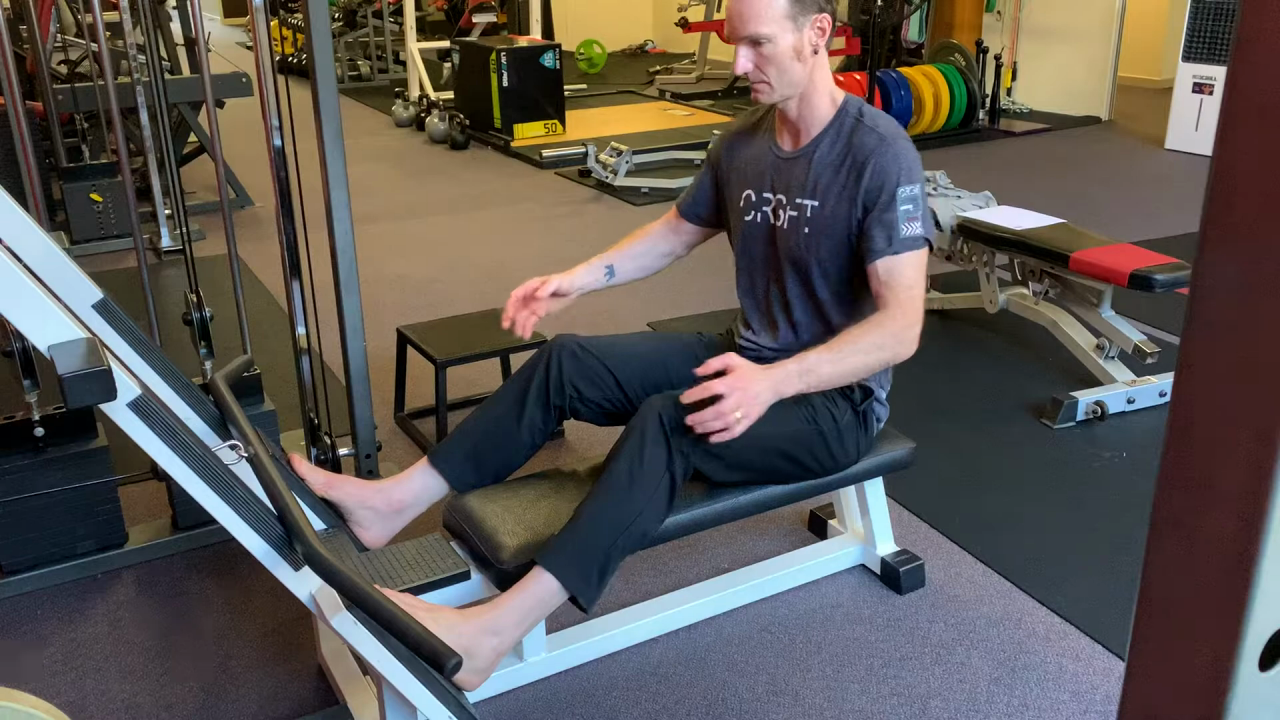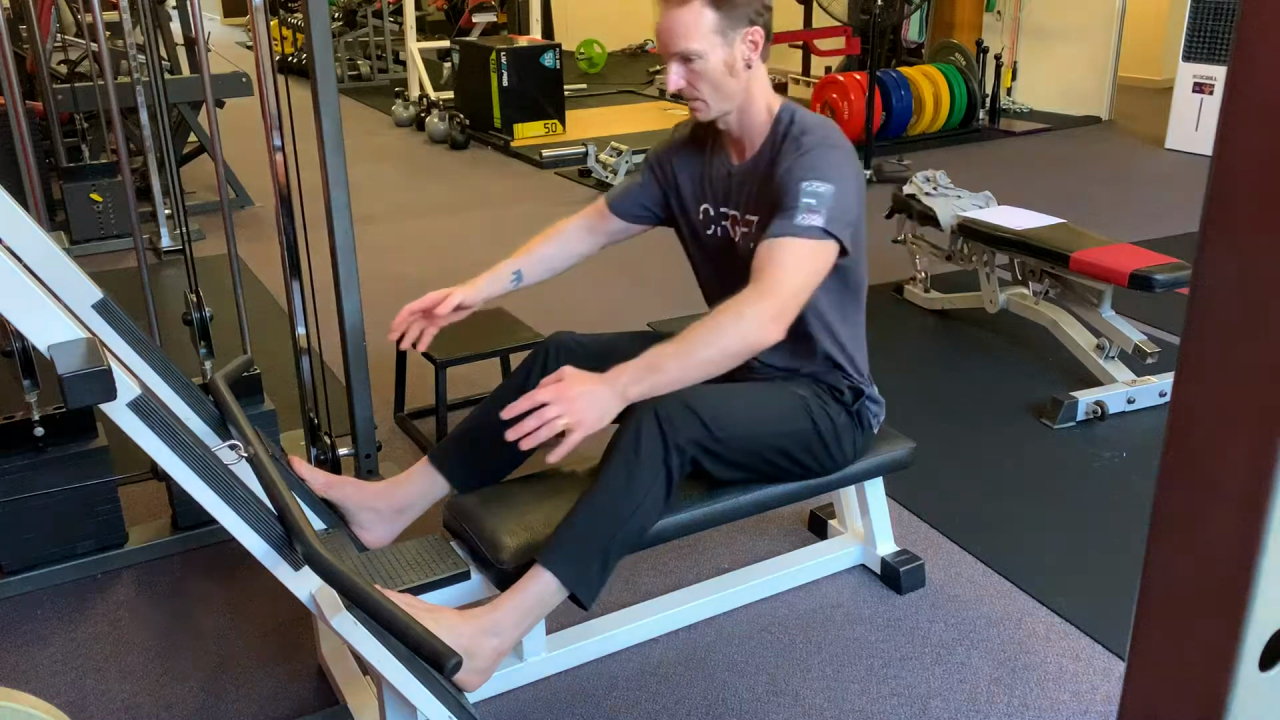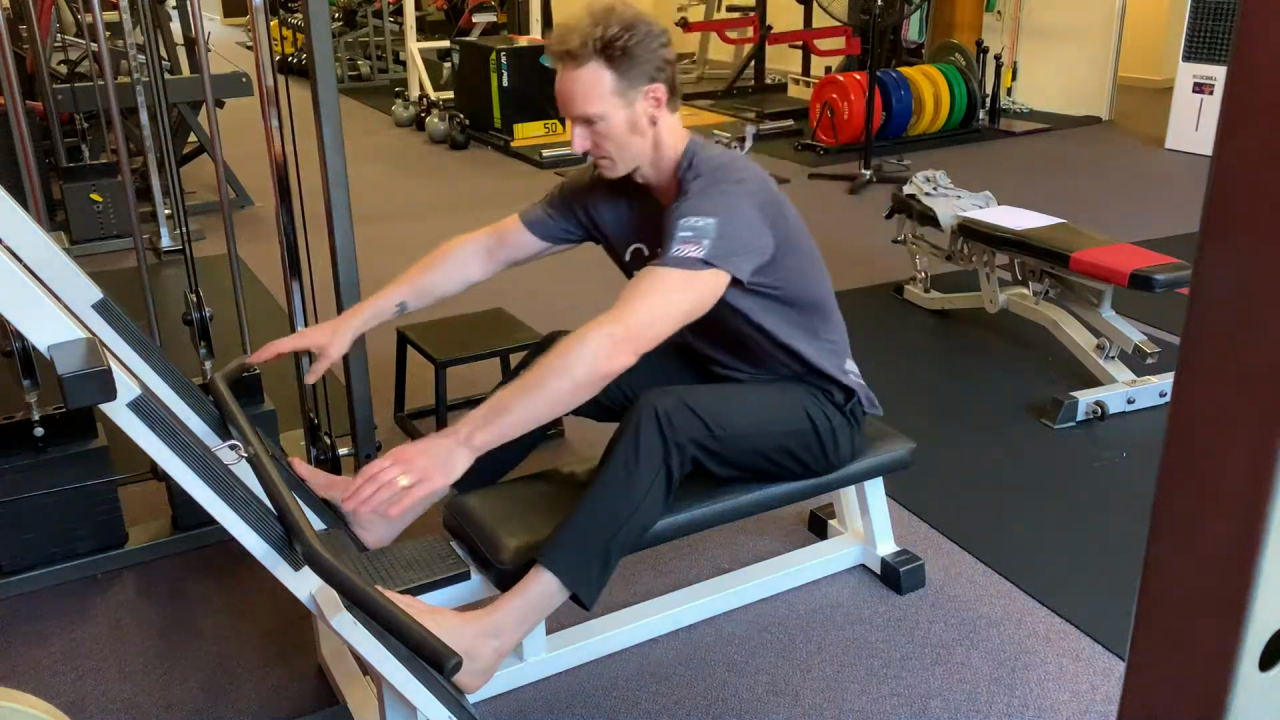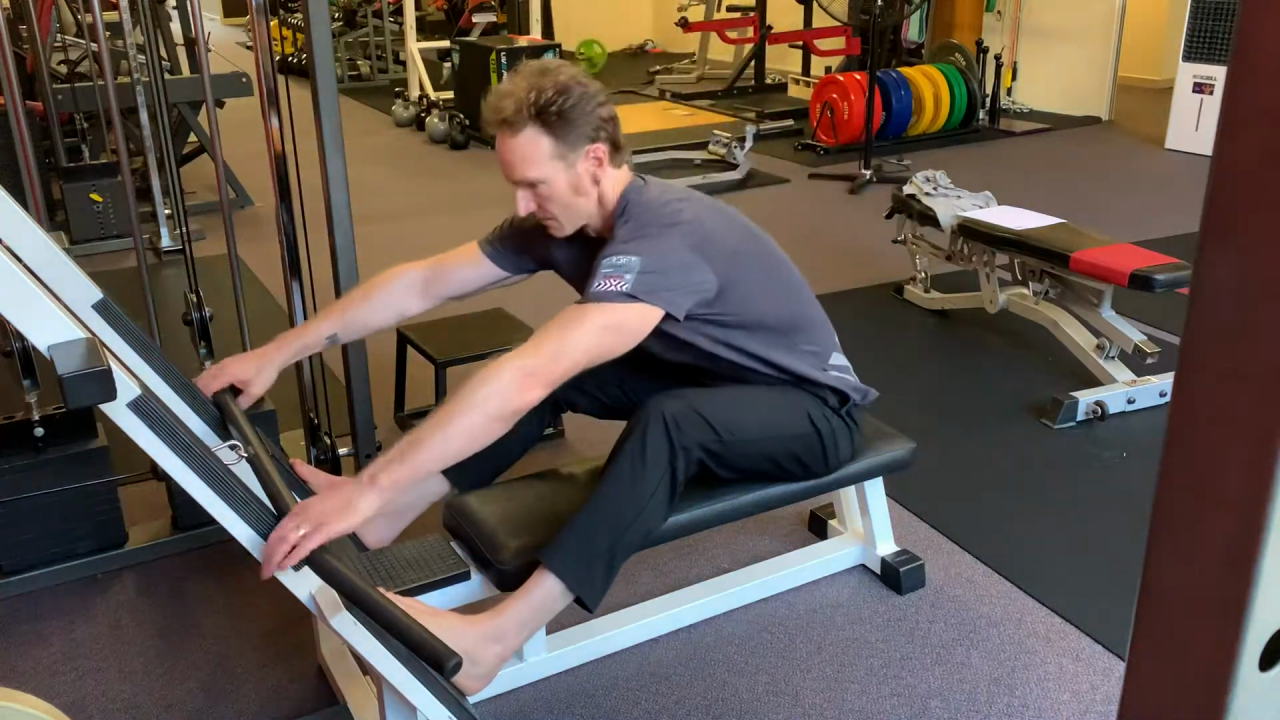
dt=0.3s
person 1, frame 1
left shoulder: (878, 155)
right shoulder: (744, 143)
left elbow: (899, 326)
right elbow: (676, 231)
left wrist: (775, 381)
right wrist: (576, 279)
left hip: (833, 399)
right hip: (750, 359)
left knee: (667, 422)
right knee: (567, 362)
left ankle: (497, 629)
right ankle: (394, 500)
person 1, frame 2
left shoulder: (812, 156)
right shoulder: (687, 152)
left elbow: (768, 315)
right elbow: (587, 228)
left wrist: (613, 391)
right wrist: (478, 288)
left hip: (824, 401)
right hip: (736, 366)
left knee: (665, 416)
right knee: (564, 357)
left ankle: (495, 629)
right ankle: (392, 502)
person 1, frame 3
left shoulder: (722, 196)
right shoulder: (608, 185)
left elbow: (618, 343)
right elbow: (486, 248)
left wrist: (459, 445)
right wrist: (352, 322)
left hip: (812, 406)
right hip: (719, 370)
left knee: (664, 417)
right knee: (557, 361)
left ankle: (493, 632)
right ankle: (384, 509)
person 1, frame 4
left shoulder: (662, 238)
right shoulder: (559, 220)
left elbow: (521, 383)
right elbow: (421, 284)
left wrist: (367, 490)
right wrist: (275, 354)
left hip: (810, 406)
right hip: (715, 371)
left knee: (670, 422)
right knee: (549, 370)
left ankle: (497, 637)
right ankle: (393, 515)
